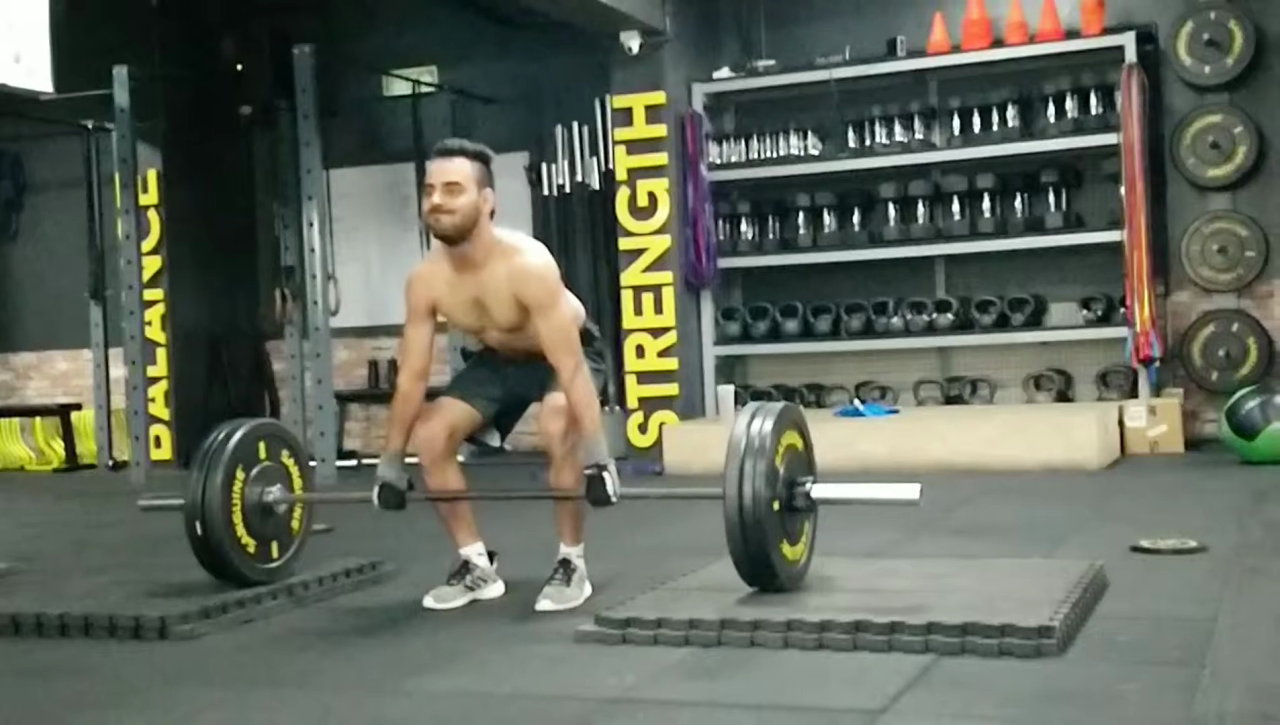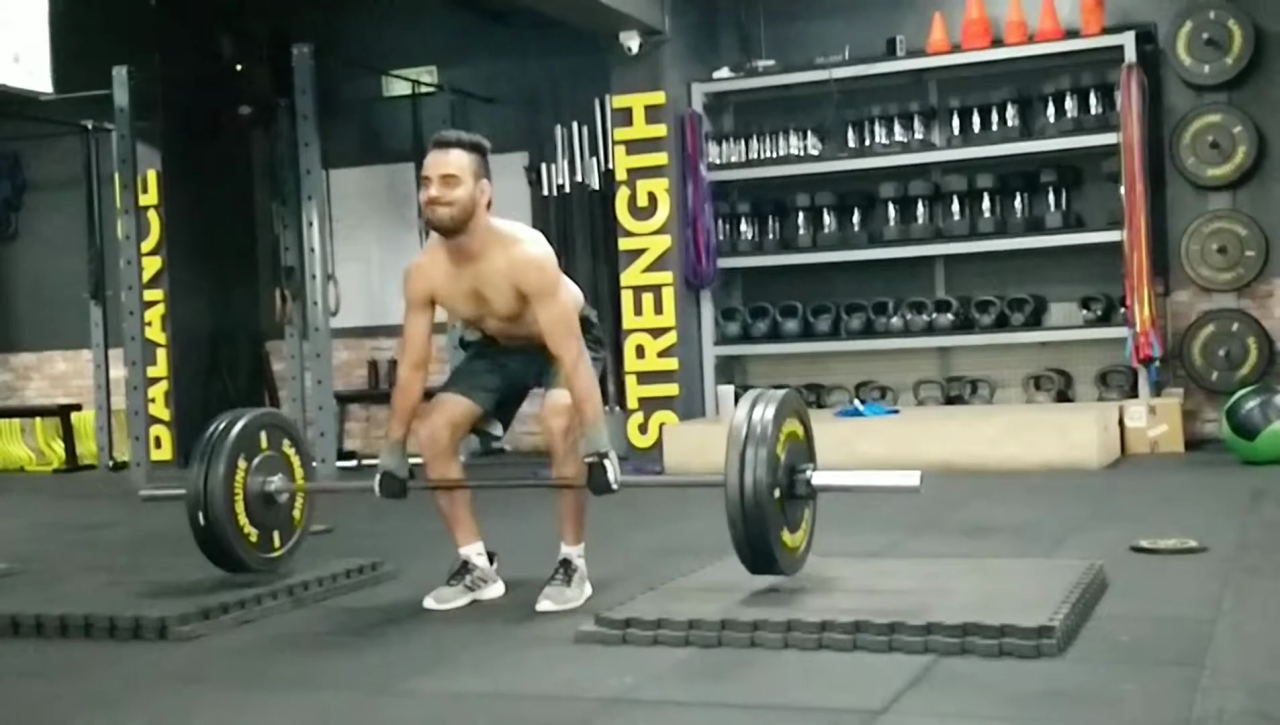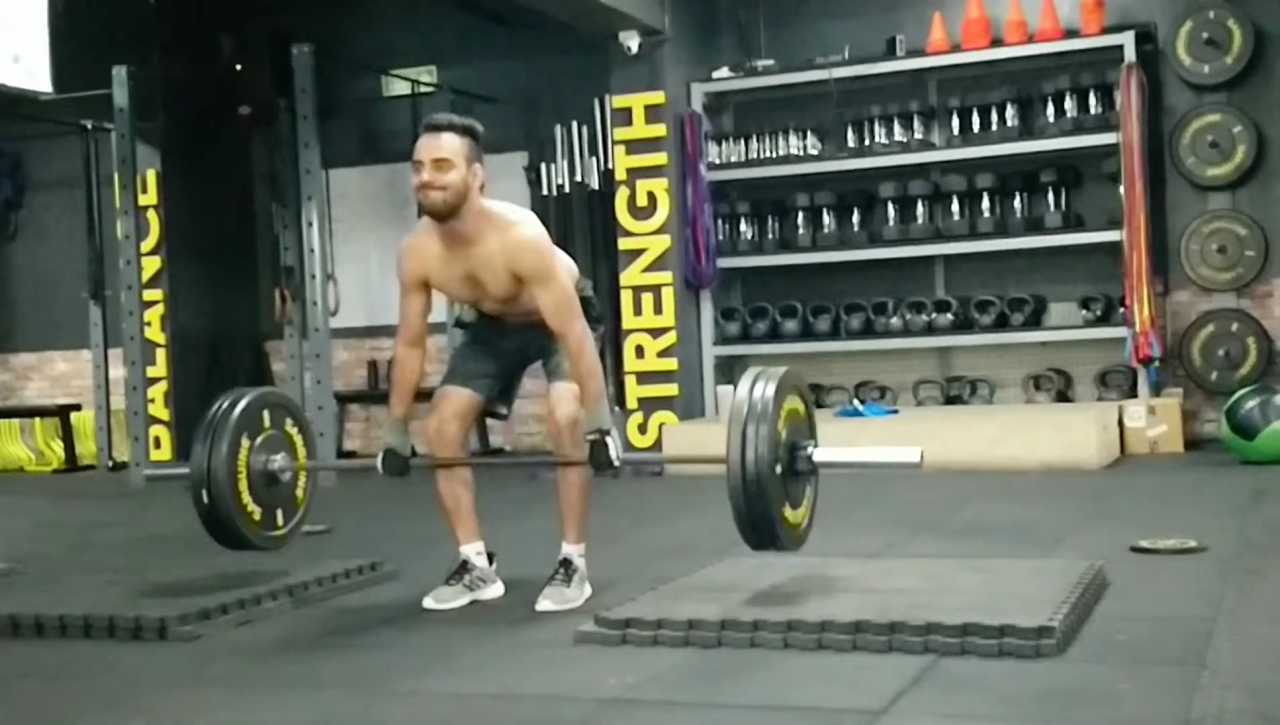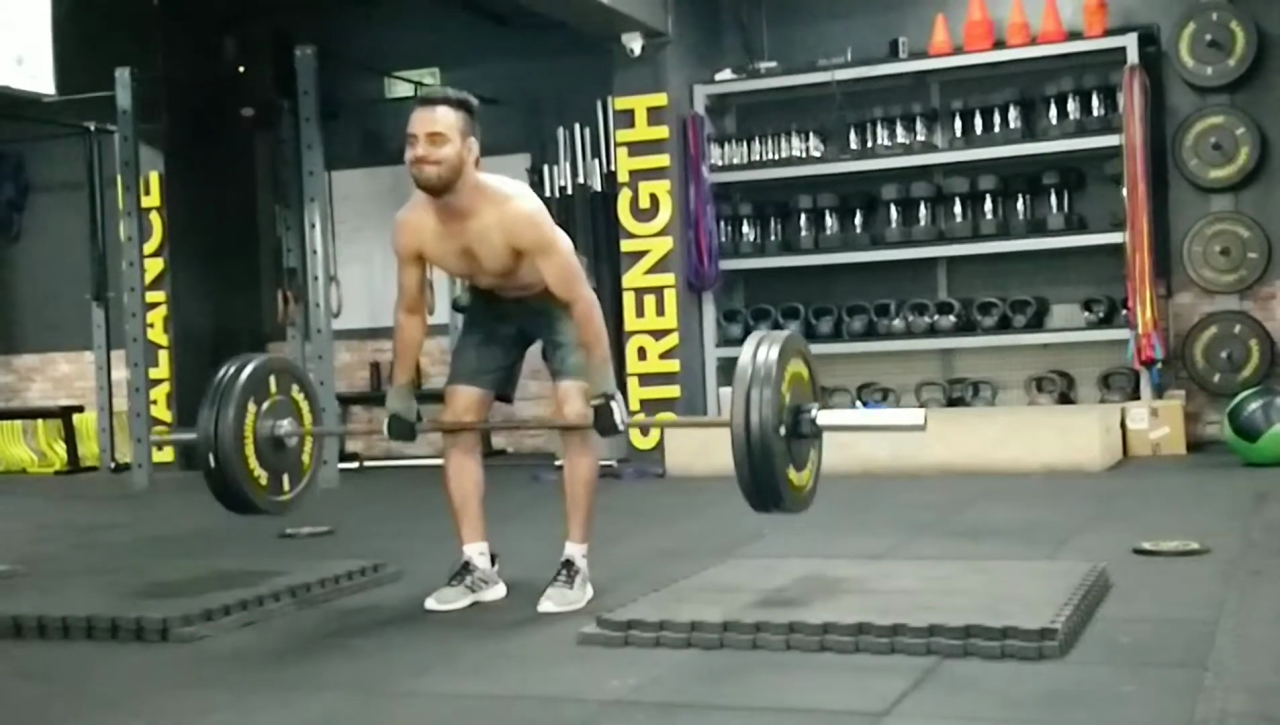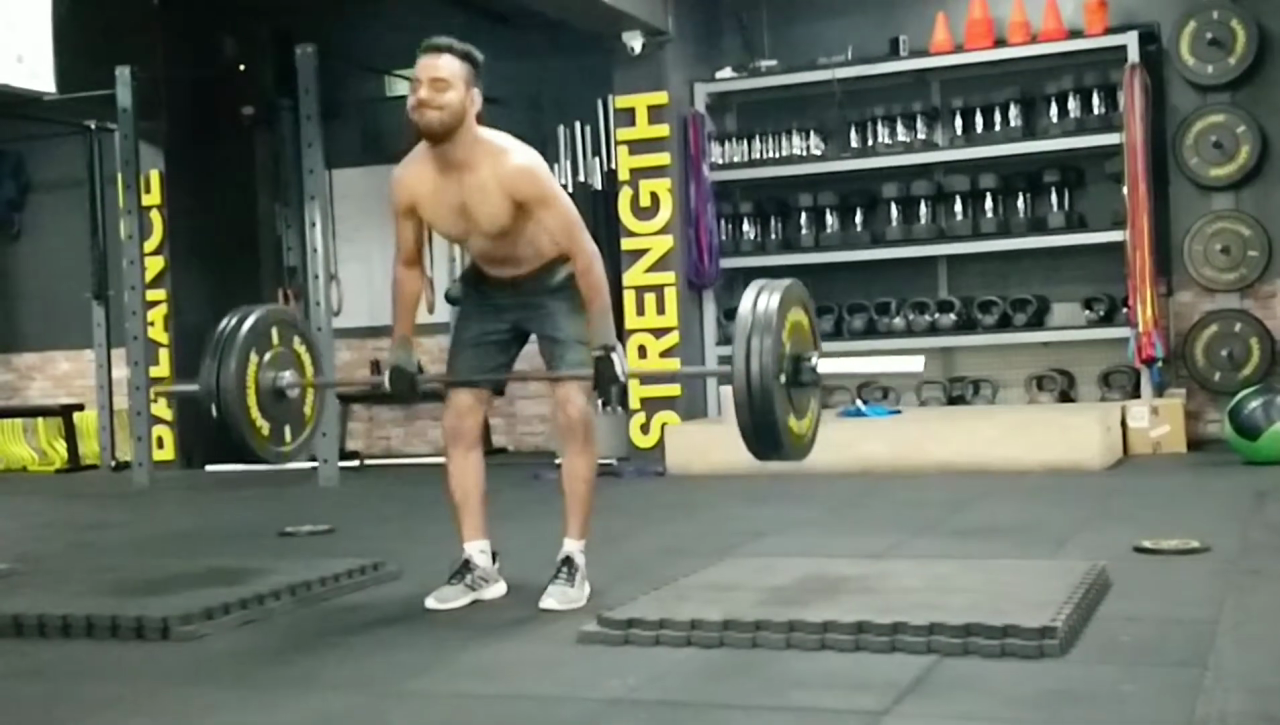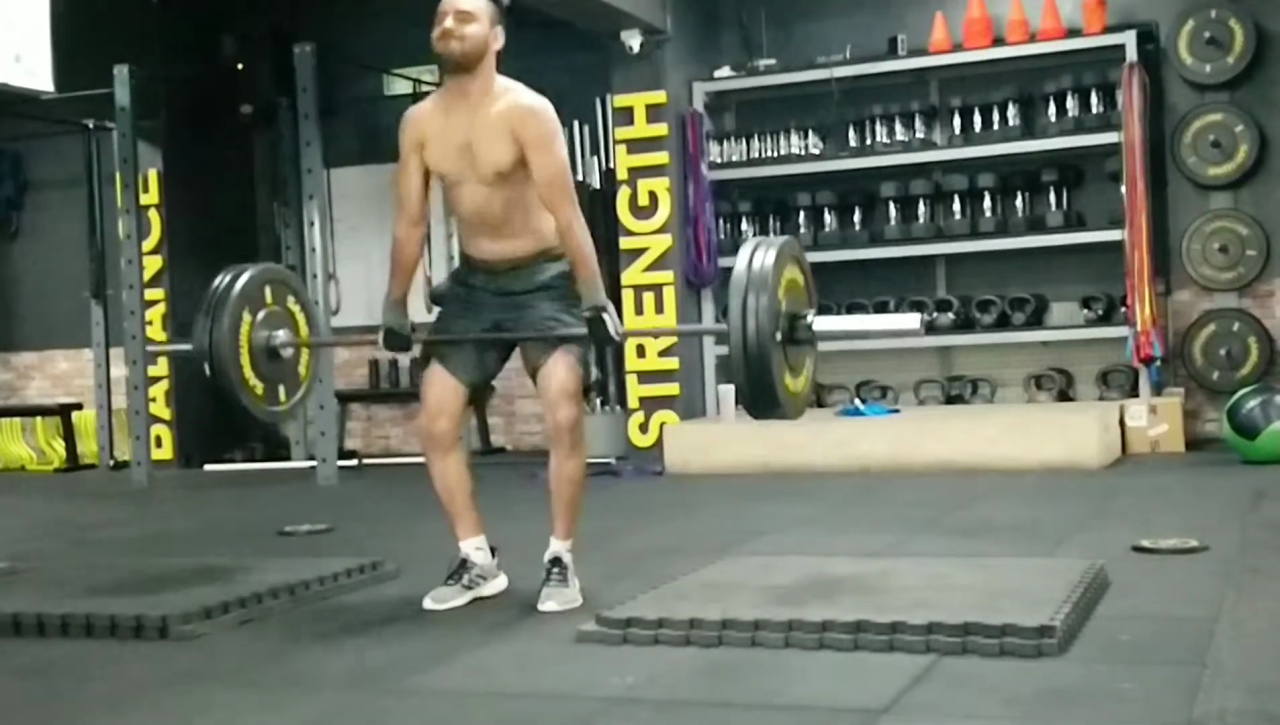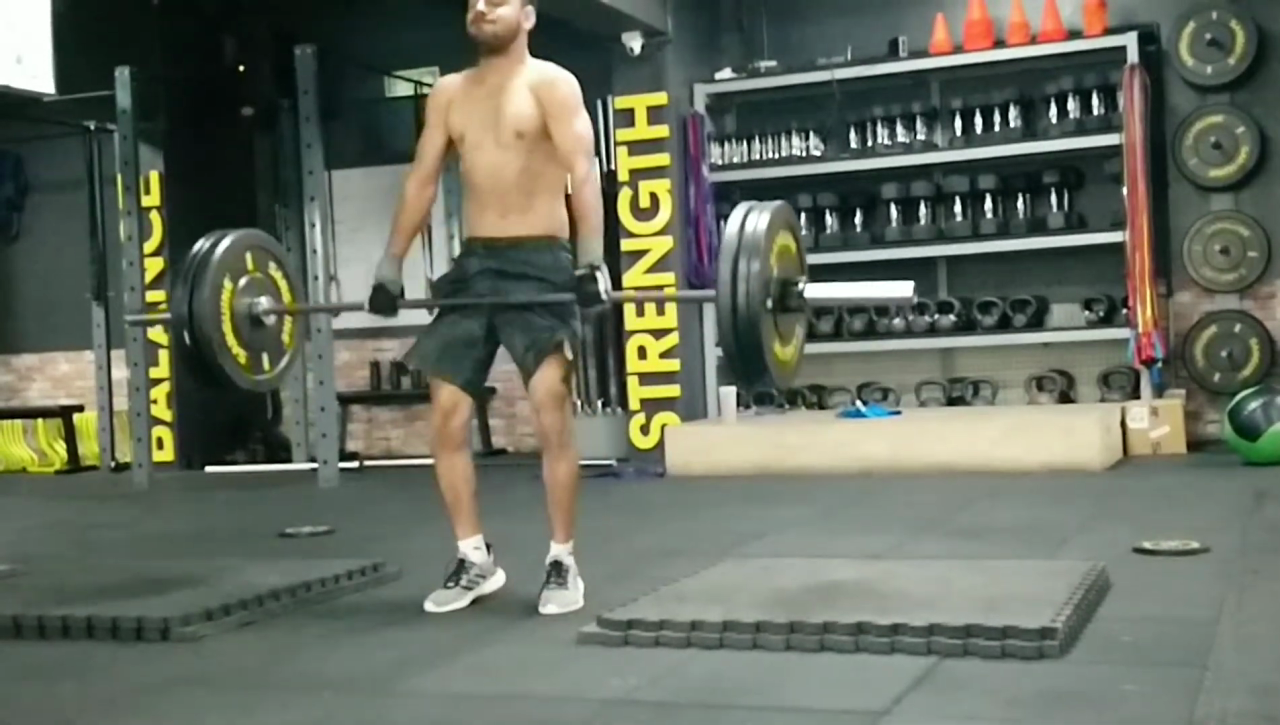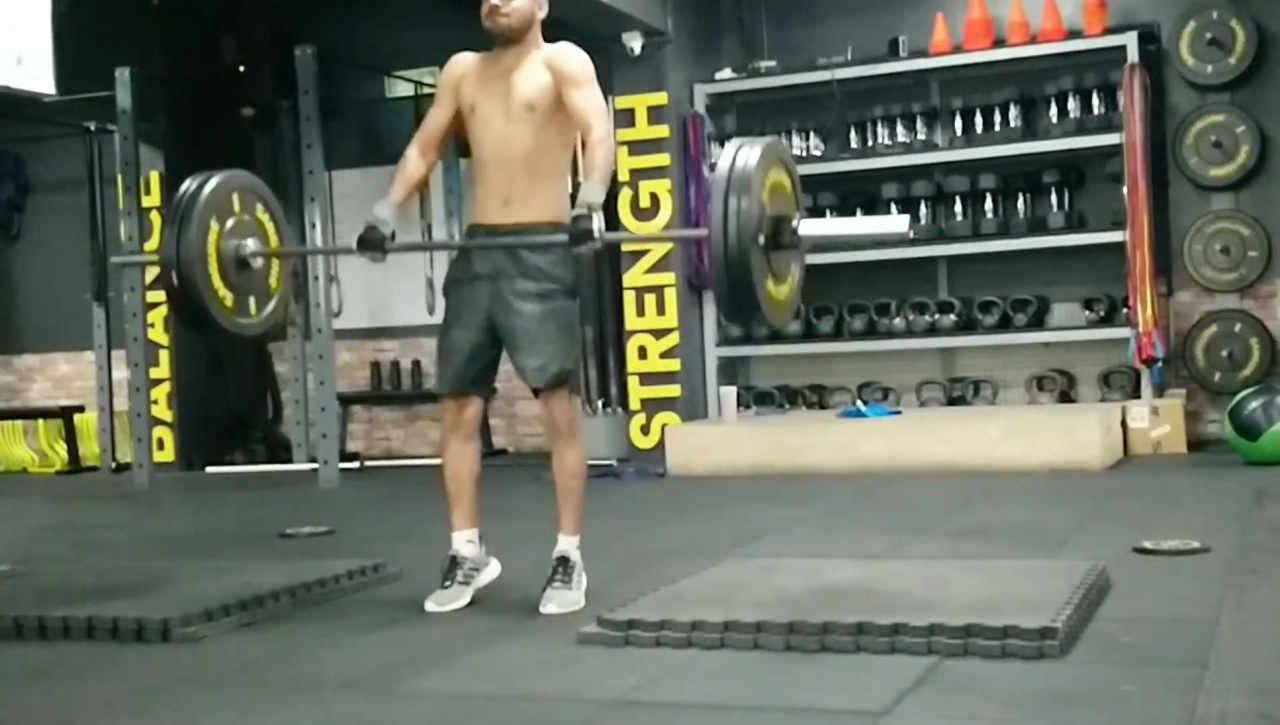
dt=0.4s
person 1, frame 1
left shoulder: (529, 265)
right shoulder: (425, 279)
left elbow: (569, 368)
right elbow: (411, 376)
left wrist: (598, 457)
right wrist: (390, 462)
left hip: (569, 354)
right hip: (499, 360)
left knee: (557, 427)
right knee: (429, 436)
left ankle: (571, 564)
right ankle: (477, 565)
person 1, frame 2
left shoulder: (526, 254)
right shoulder: (423, 270)
left elbow: (570, 356)
right elbow: (412, 365)
left wrist: (598, 443)
right wrist: (392, 452)
left hip: (565, 341)
right hip: (497, 347)
left knee: (560, 423)
right knee: (434, 432)
left ankle: (572, 564)
right ankle: (477, 565)
person 1, frame 3
left shoulder: (521, 236)
right shoulder: (417, 251)
left elbow: (573, 335)
right elbow: (410, 343)
left wrist: (601, 423)
right wrist: (395, 432)
left hip: (561, 318)
right hip: (493, 325)
left knee: (565, 419)
right knee: (442, 426)
left ankle: (572, 563)
right ankle: (477, 565)
person 1, frame 4
left shoulder: (516, 210)
right shoulder: (411, 224)
left elbow: (580, 300)
right elbow: (409, 310)
left wrist: (604, 389)
right wrist: (400, 397)
left hip: (558, 298)
right hip: (490, 305)
left knee: (574, 415)
right knee: (457, 423)
left ankle: (574, 565)
right ankle: (479, 566)
person 1, frame 5
left shoulder: (515, 165)
right shoulder: (408, 180)
left elbow: (584, 252)
right elbow: (408, 264)
left wrist: (605, 342)
right wrist: (400, 349)
left hip: (555, 285)
right hip: (485, 291)
left knee: (573, 412)
right knee: (459, 422)
left ankle: (572, 561)
right ankle: (479, 563)
person 1, frame 6
left shoulder: (524, 109)
right shoulder: (418, 122)
left elbow: (567, 212)
right elbow: (410, 221)
left wrist: (596, 302)
right wrist: (394, 308)
left hip: (543, 280)
right hip: (473, 284)
left knee: (563, 417)
right knee: (435, 422)
left ankle: (559, 561)
right ankle: (477, 560)
person 1, frame 7
left shoulder: (550, 83)
right shoulder: (448, 92)
left elbow: (582, 174)
right elbow: (421, 180)
left wrist: (592, 263)
right wrist: (390, 266)
left hip: (539, 265)
right hip: (471, 266)
left knee: (551, 417)
right knee: (445, 420)
left ankle: (562, 563)
right ankle: (474, 559)
person 1, frame 8
left shoulder: (563, 59)
right shoulder: (462, 69)
left elbow: (598, 134)
right elbow: (423, 147)
left wrist: (590, 205)
right wrist: (385, 214)
left hip: (541, 253)
right hip: (475, 250)
left knee: (559, 408)
right knee: (459, 411)
left ankle: (568, 559)
right ankle: (468, 553)
